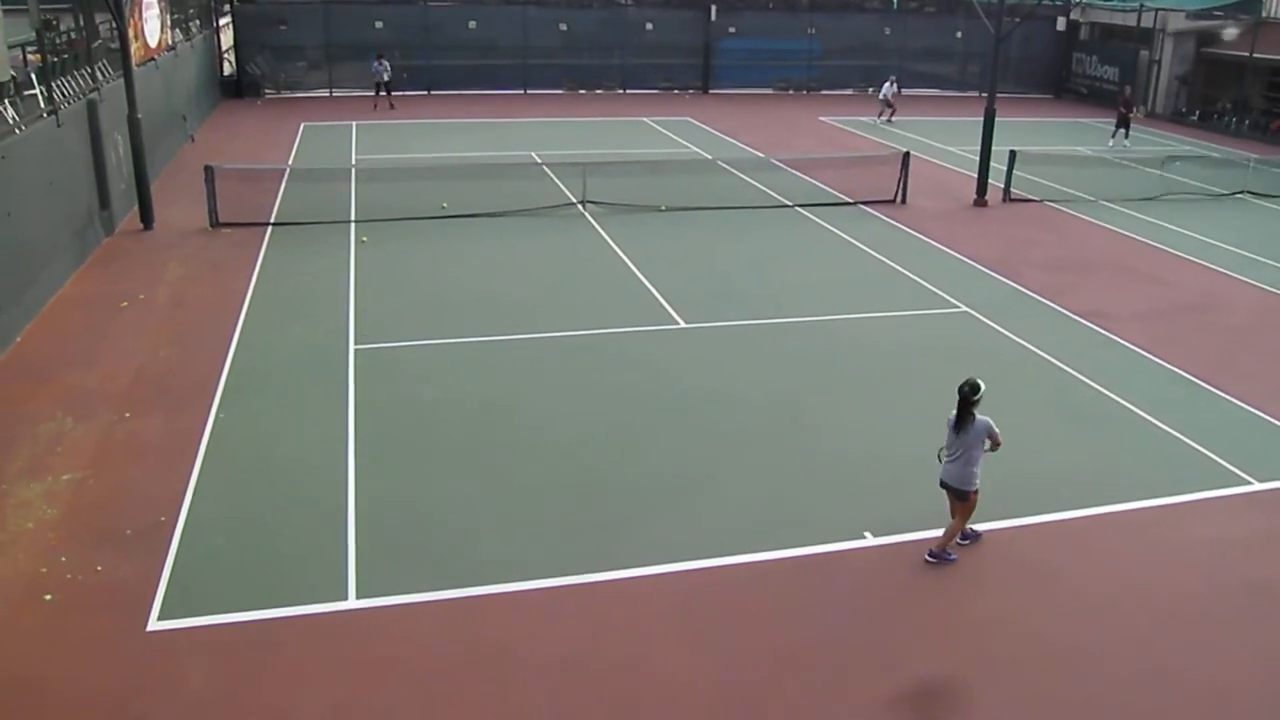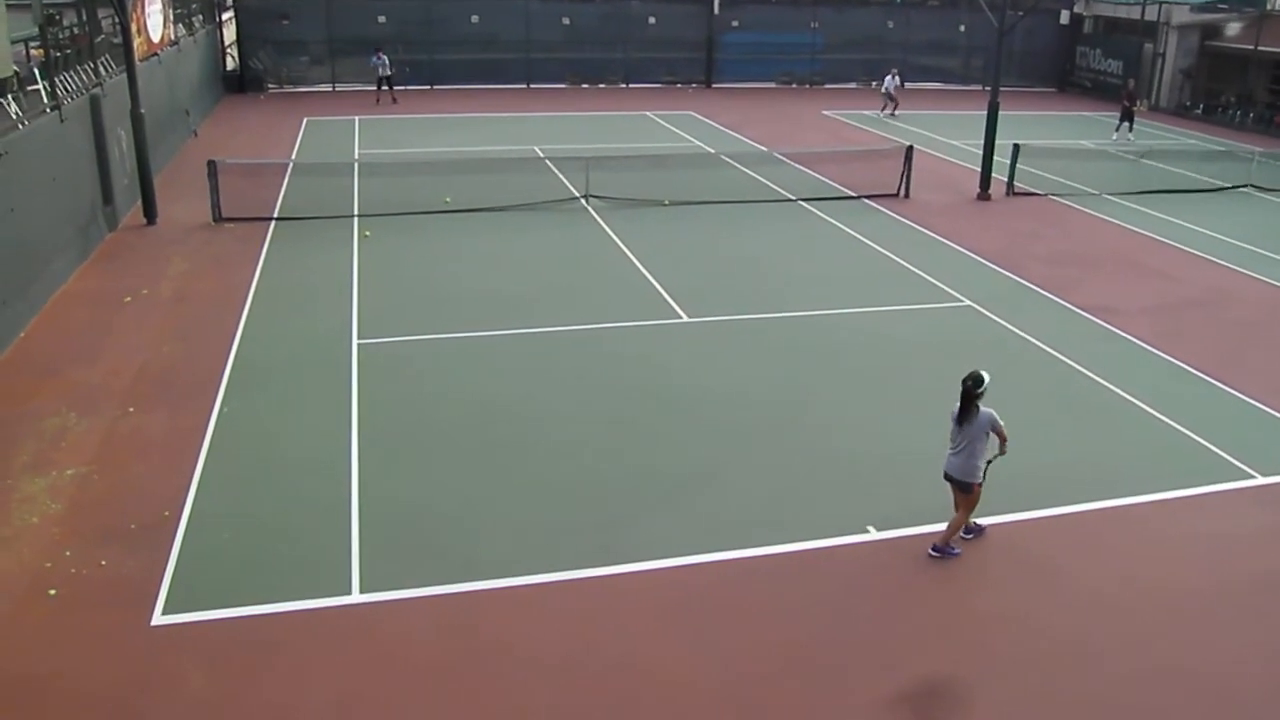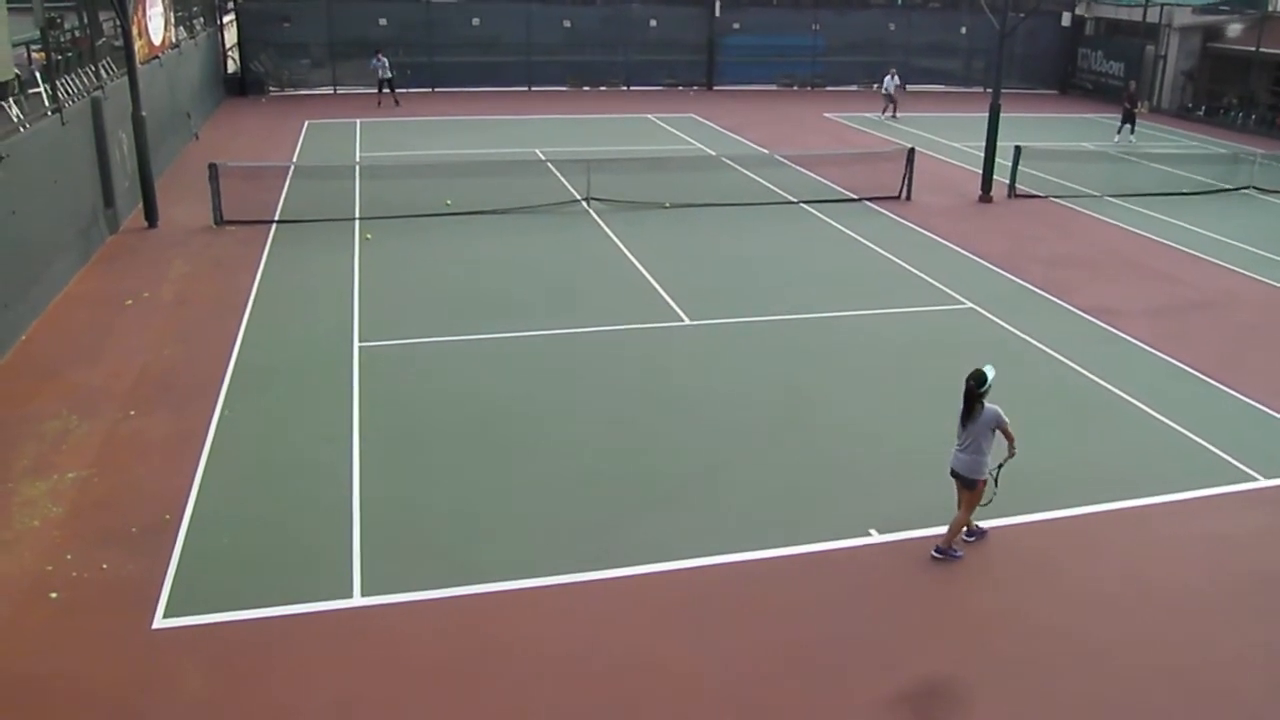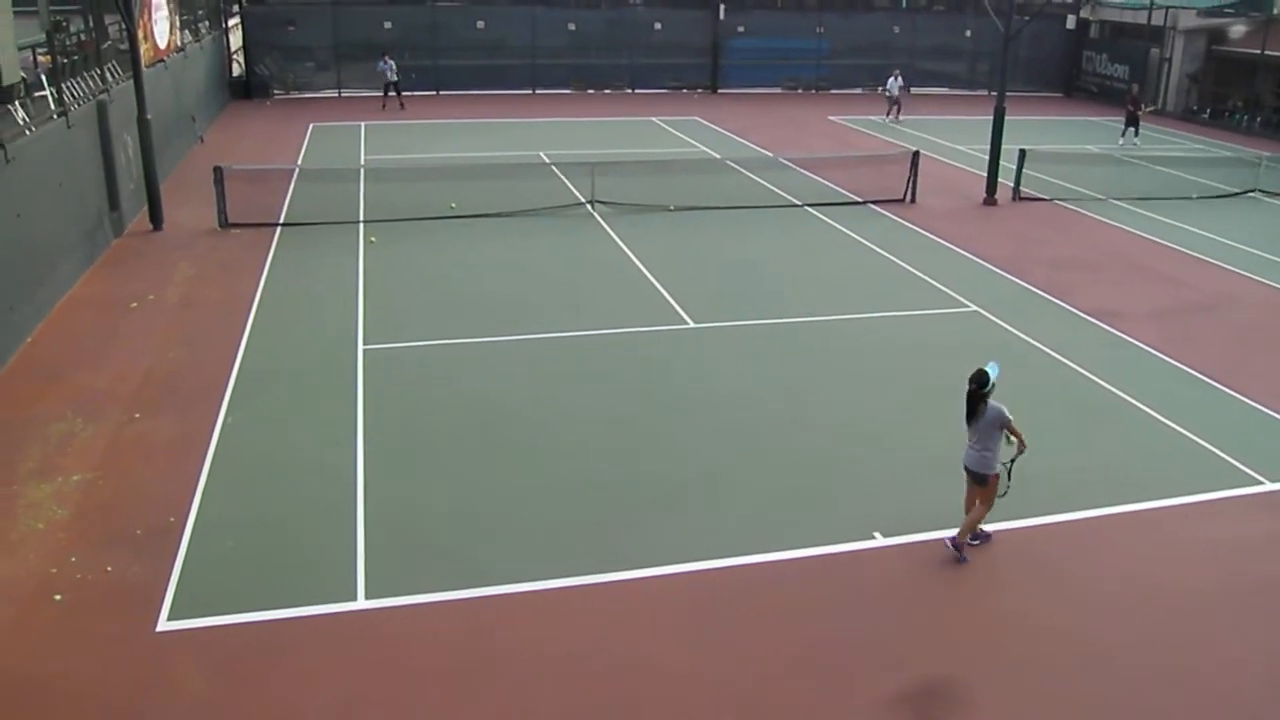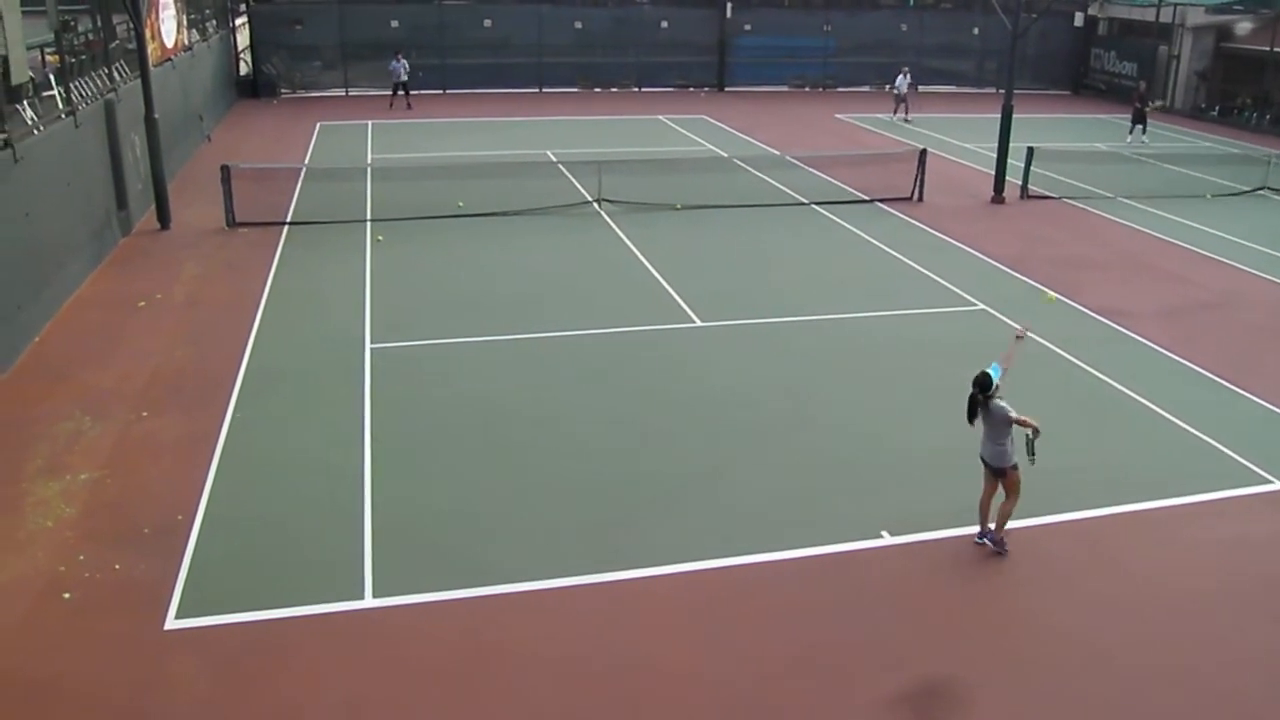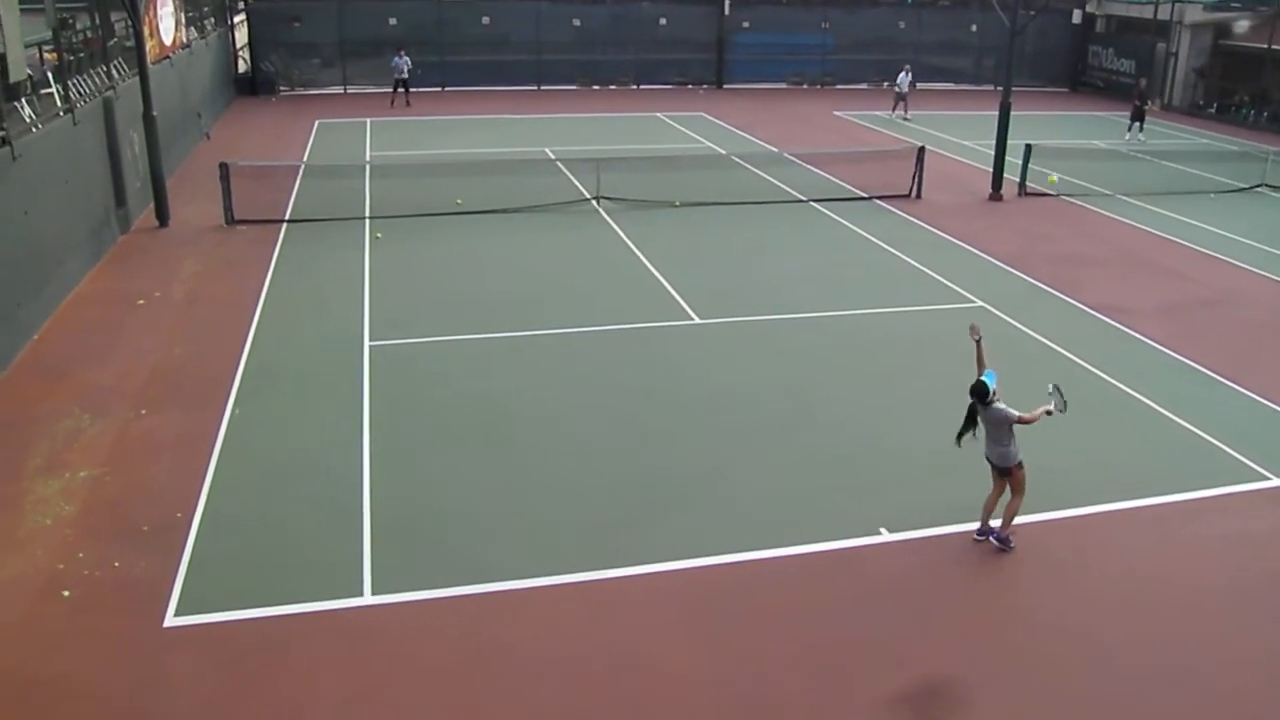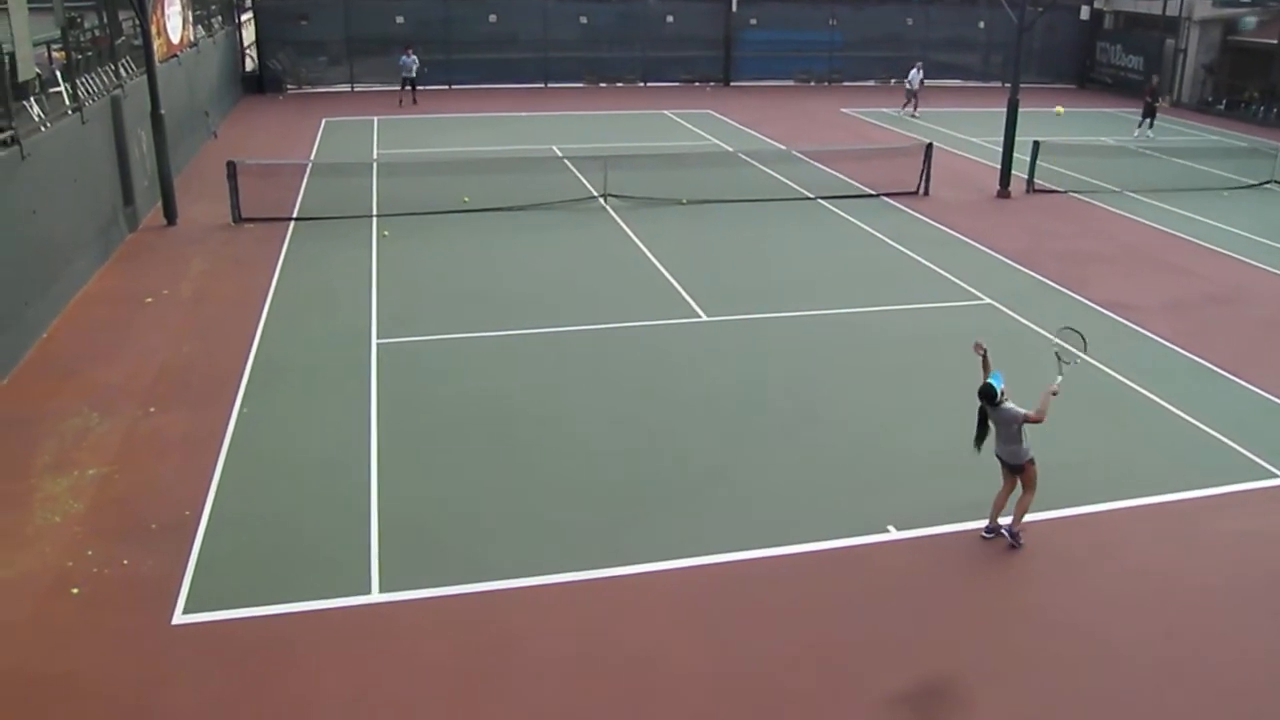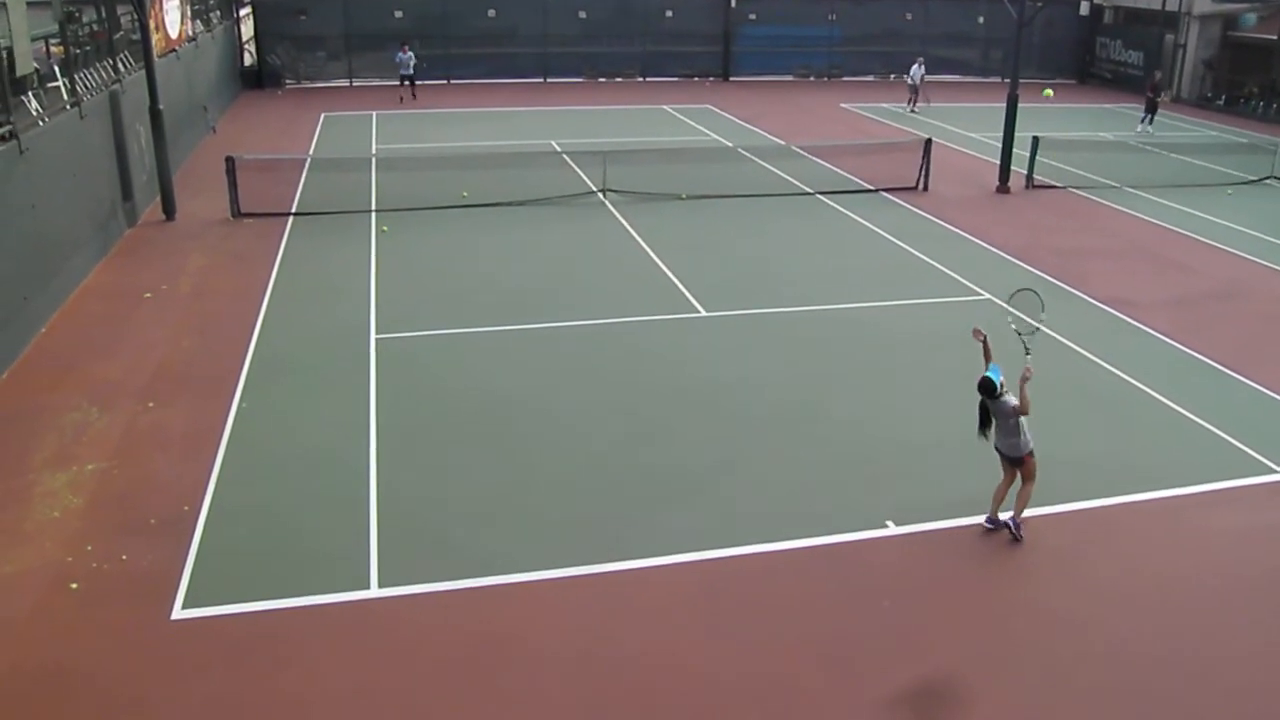
dt=0.2s
person 1, frame 1
left shoulder: (952, 418)
right shoulder: (984, 423)
right elbow: (998, 443)
right wrist: (991, 446)
left hip: (946, 475)
right hip: (965, 481)
left knee: (956, 510)
right knee: (962, 517)
left ankle: (965, 533)
right ankle: (937, 551)
person 1, frame 2
left shoulder: (957, 410)
right shoulder: (988, 416)
right elbow: (1003, 437)
right wrist: (1003, 447)
left hip: (950, 468)
right hip: (969, 473)
left knee: (960, 504)
right knee: (965, 511)
left ankle: (969, 527)
right ankle: (940, 545)
person 1, frame 3
left shoulder: (964, 408)
right shoulder: (993, 412)
right elbow: (1009, 436)
right wrist: (1011, 447)
left hip: (957, 464)
right hip: (975, 470)
left knee: (964, 503)
right knee: (966, 509)
left ankle: (970, 530)
right ankle: (943, 546)
person 1, frame 4
left shoulder: (972, 404)
right shoulder: (997, 410)
right elbow: (1014, 431)
left wrist: (1003, 434)
right wrist: (1022, 442)
left hip: (970, 460)
right hip: (986, 466)
left knee: (971, 499)
right knee: (984, 506)
left ankle: (975, 532)
right ankle: (958, 540)
person 1, frame 5
left shoulder: (979, 399)
right shoulder: (1000, 409)
left elbow: (1002, 365)
right elbow: (1023, 422)
left wrist: (1016, 341)
right wrist: (1035, 426)
left hip: (987, 455)
right hip: (1004, 460)
left knee: (989, 491)
right knee: (1012, 496)
left ankle: (984, 531)
right ankle: (996, 536)
person 1, frame 6
left shoulder: (980, 402)
right shoulder: (999, 412)
left elbow: (982, 368)
right elbow: (1028, 419)
left wrist: (978, 343)
right wrist: (1045, 408)
left hip: (992, 454)
right hip: (1009, 460)
left knee: (997, 490)
right knee: (1017, 494)
left ankle: (983, 528)
right ankle: (1002, 534)
person 1, frame 7
left shoulder: (988, 402)
right shoulder: (1009, 412)
left elbow: (988, 374)
right elbow: (1038, 417)
left wrist: (984, 356)
right wrist: (1048, 393)
left hip: (1003, 452)
right hip: (1020, 457)
left knee: (1008, 486)
right knee: (1029, 490)
left ankle: (991, 526)
right ankle: (1013, 529)
person 1, frame 8
left shoulder: (989, 395)
right shoulder: (1005, 404)
left elbow: (989, 365)
right elbow: (1024, 410)
left wrist: (984, 343)
right wrist: (1023, 383)
left hip: (1002, 445)
right hip: (1020, 449)
left knee: (1008, 478)
right knee: (1028, 482)
left ankle: (992, 517)
right ankle: (1015, 519)
